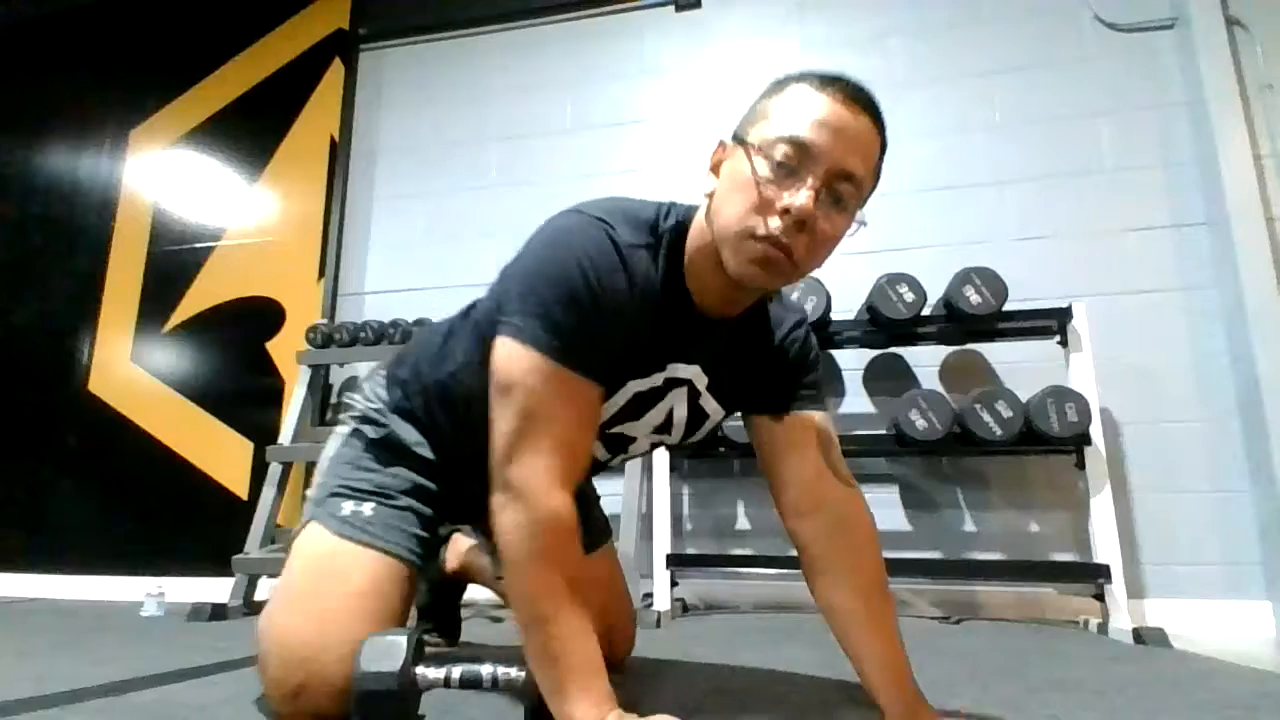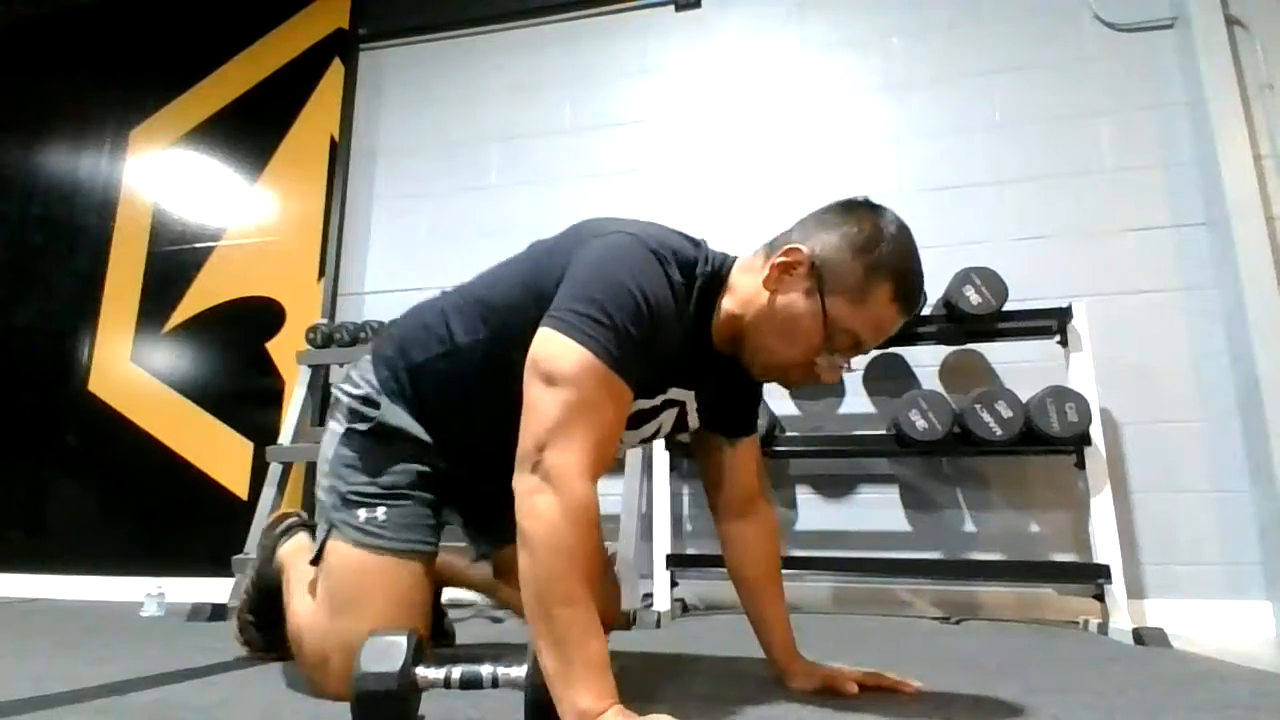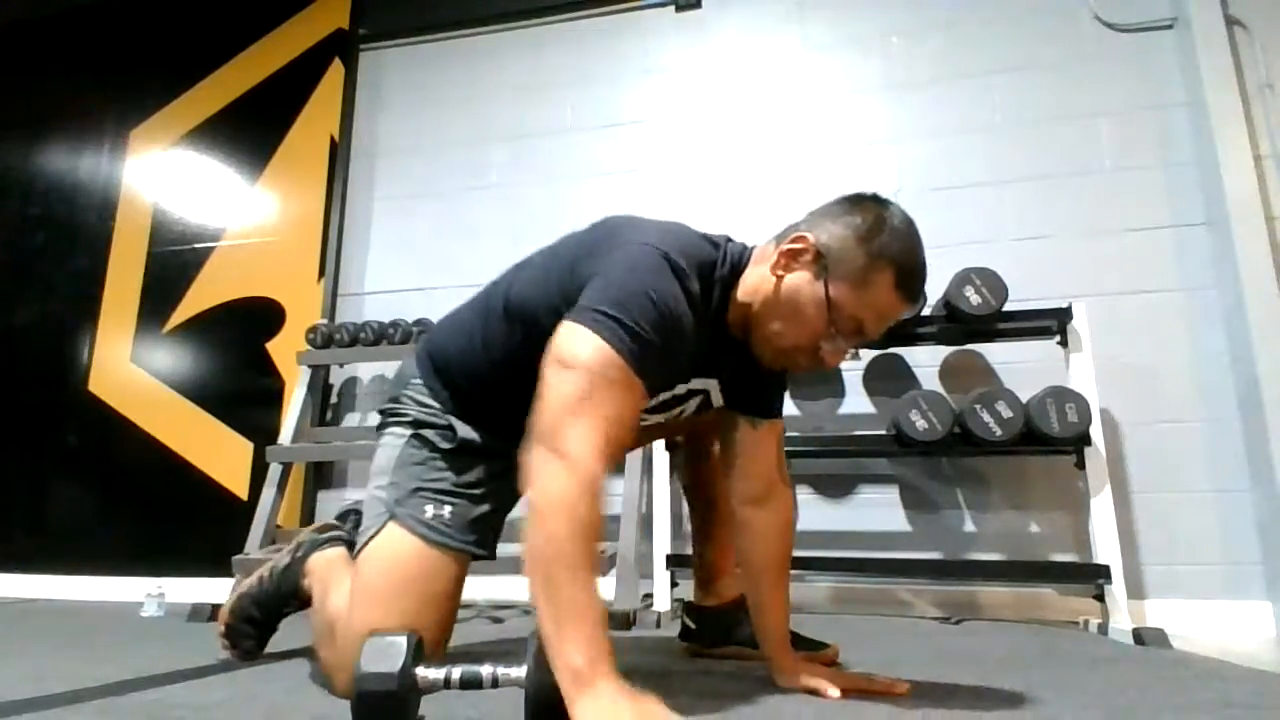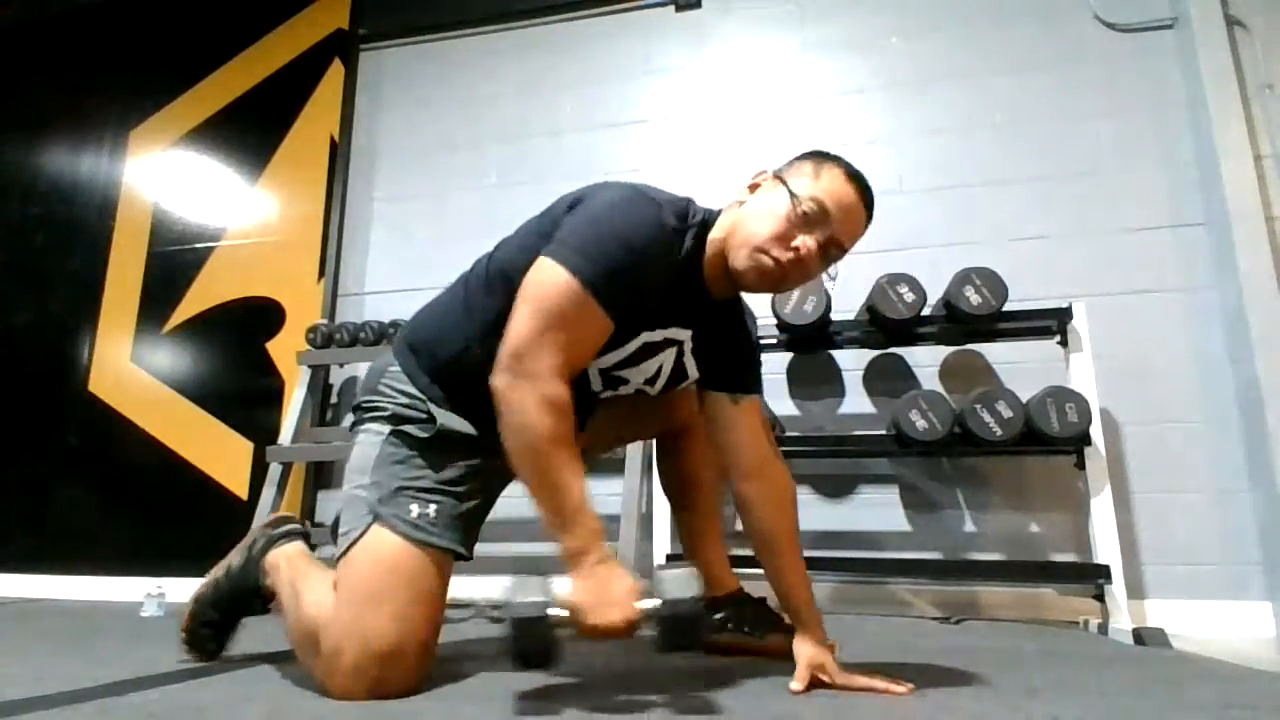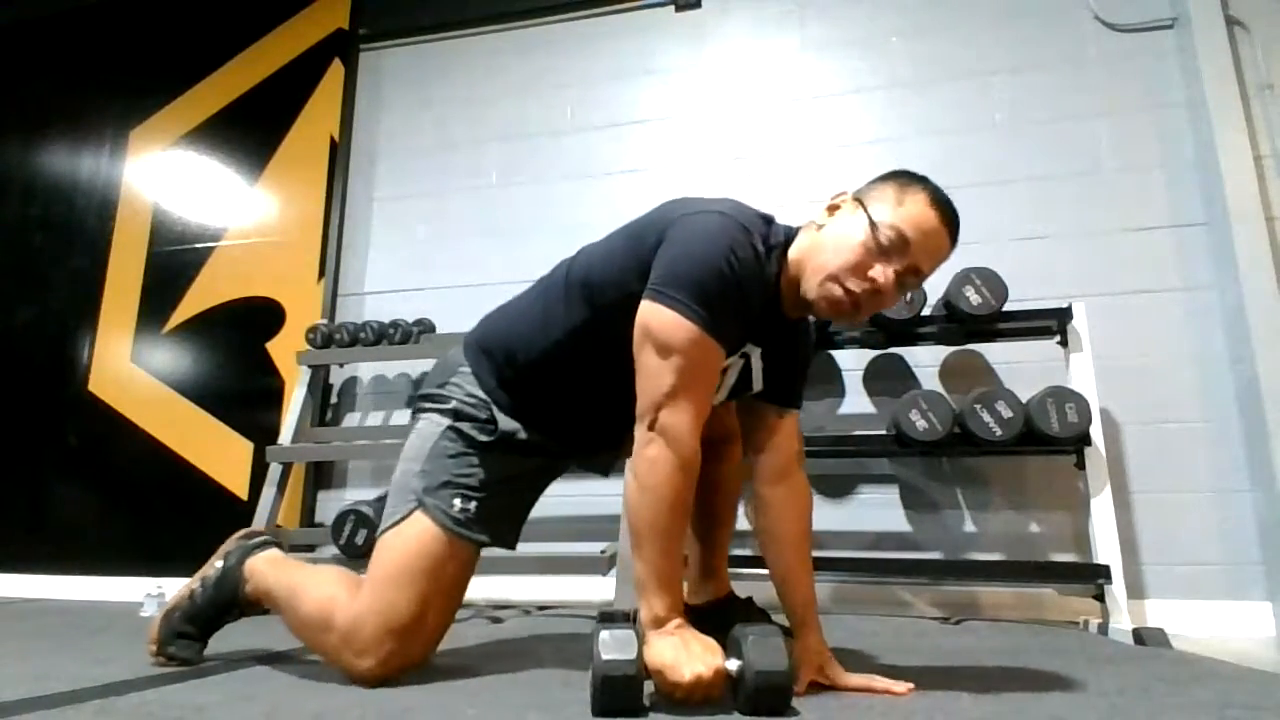
dt=0.7s
person 1, frame 1
left shoulder: (782, 344)
right shoulder: (592, 256)
left elbow: (823, 506)
right elbow: (530, 491)
left hip: (552, 467)
right hip: (409, 439)
left knee: (608, 650)
left ankle: (458, 563)
person 1, frame 2
left shoulder: (736, 357)
right shoulder: (636, 276)
left elbow: (743, 512)
right elbow: (553, 480)
left wrist: (791, 663)
left hip: (503, 437)
right hip: (398, 414)
left knee: (595, 618)
left ankle: (437, 572)
right ankle: (293, 555)
person 1, frame 3
left shoulder: (760, 334)
right shoulder: (657, 279)
left elbow: (761, 496)
right elbow: (561, 461)
left wrist: (782, 659)
right hip: (451, 414)
left ankle: (715, 612)
right ankle: (319, 564)
person 1, frame 4
left shoulder: (723, 324)
right shoulder: (633, 224)
left elbow: (756, 471)
right elbow: (522, 378)
left wrist: (809, 630)
right wrist: (590, 560)
right hip: (432, 407)
right knee: (368, 667)
left ankle: (719, 604)
right ankle: (279, 559)
person 1, frame 5
left shoulder: (789, 334)
right shoulder: (720, 245)
left elbow: (778, 477)
right elbow: (661, 434)
left wrist: (809, 641)
right wrist: (663, 624)
left hip: (585, 422)
right hip: (490, 407)
right knee: (377, 646)
left ankle: (712, 600)
right ankle: (255, 569)
